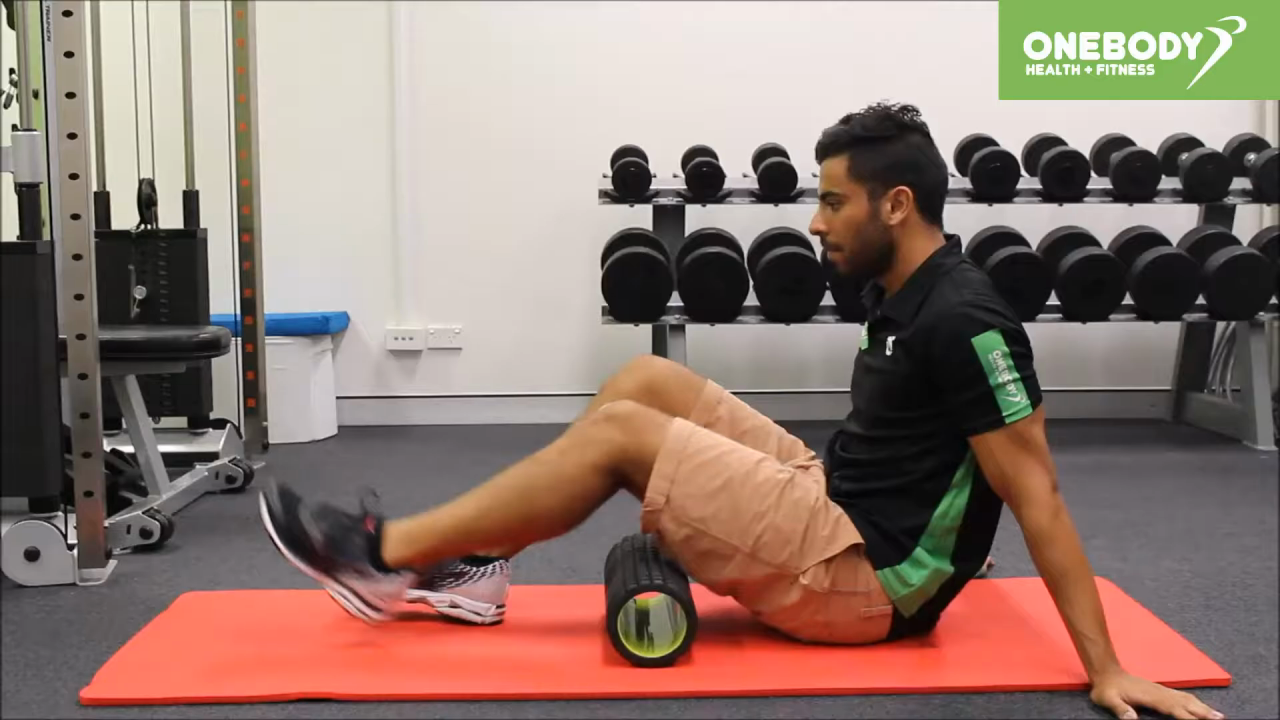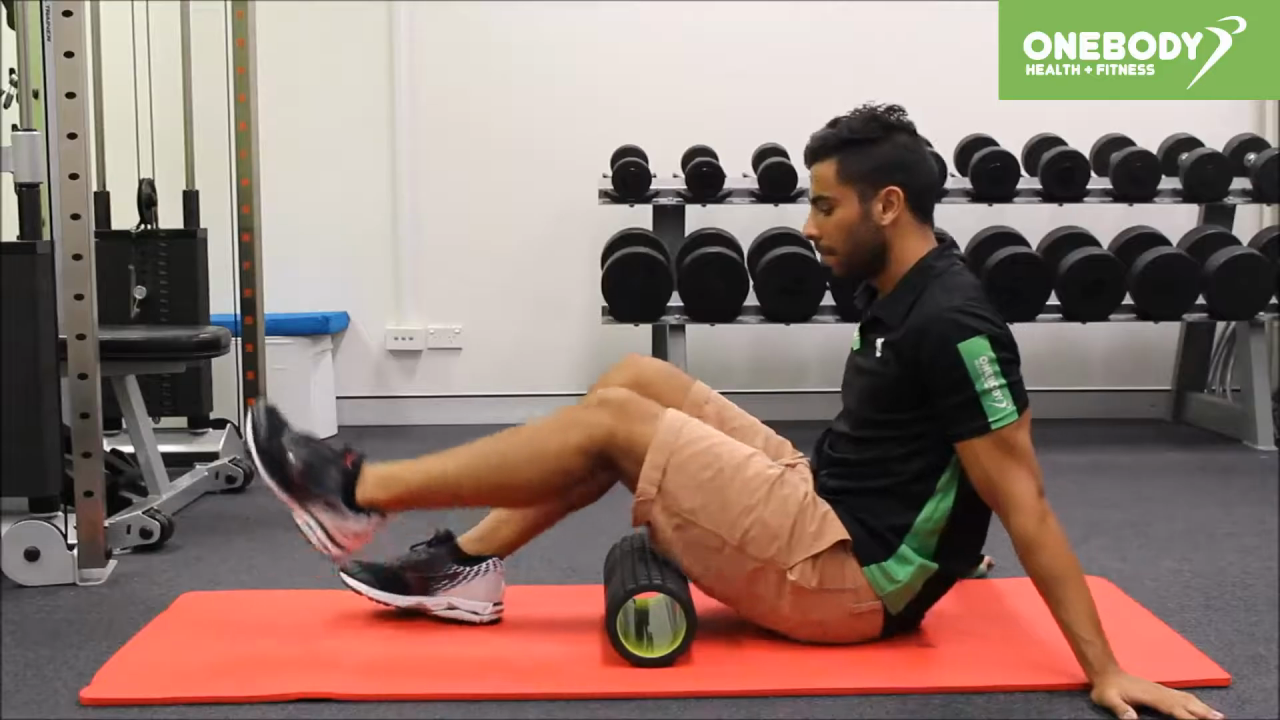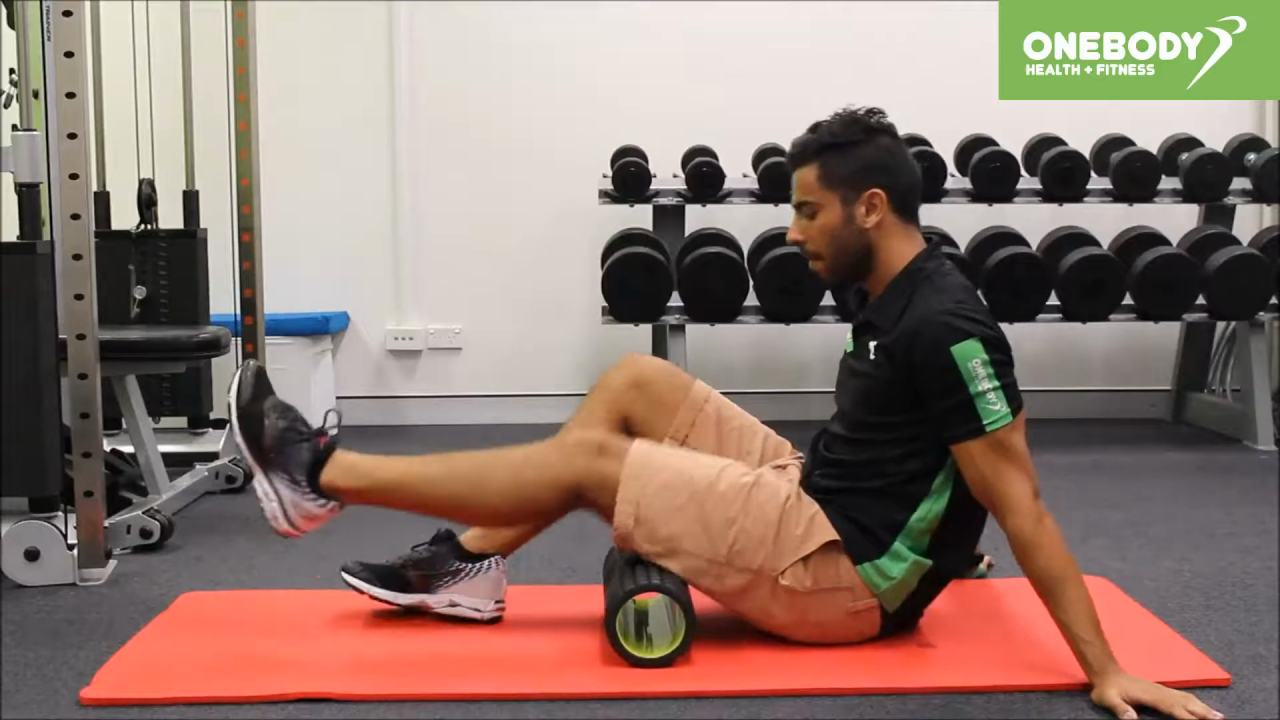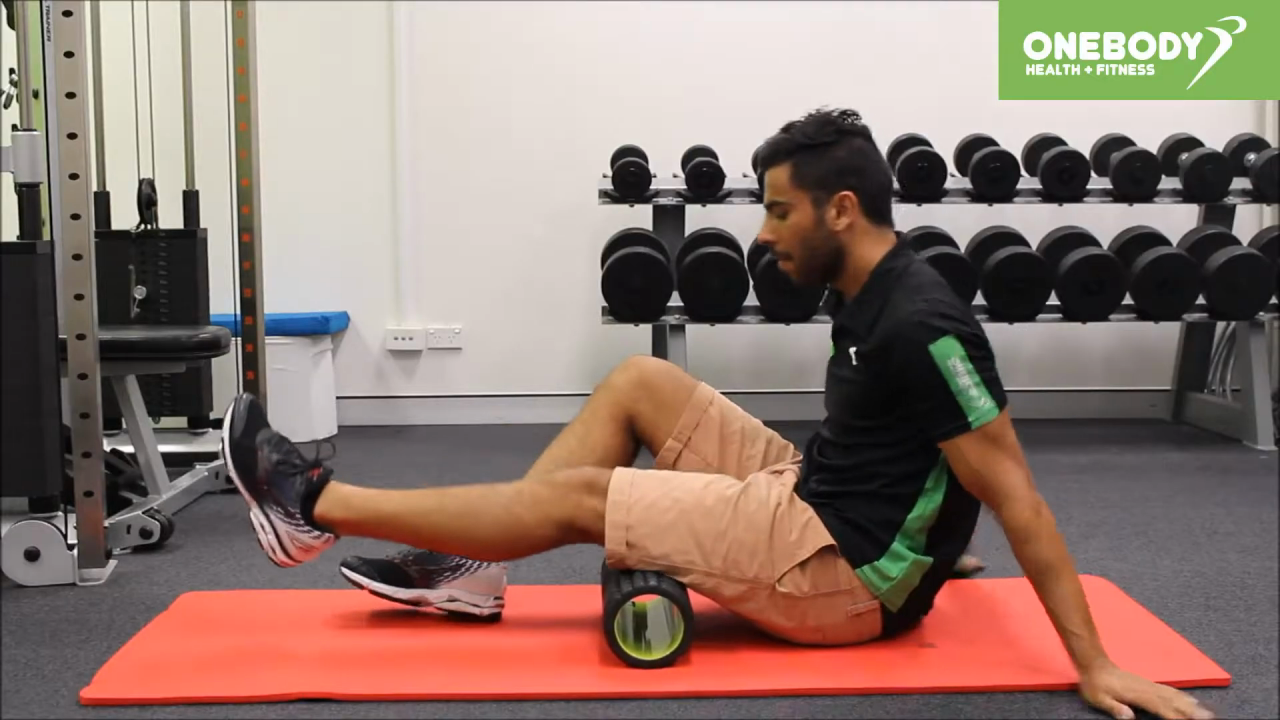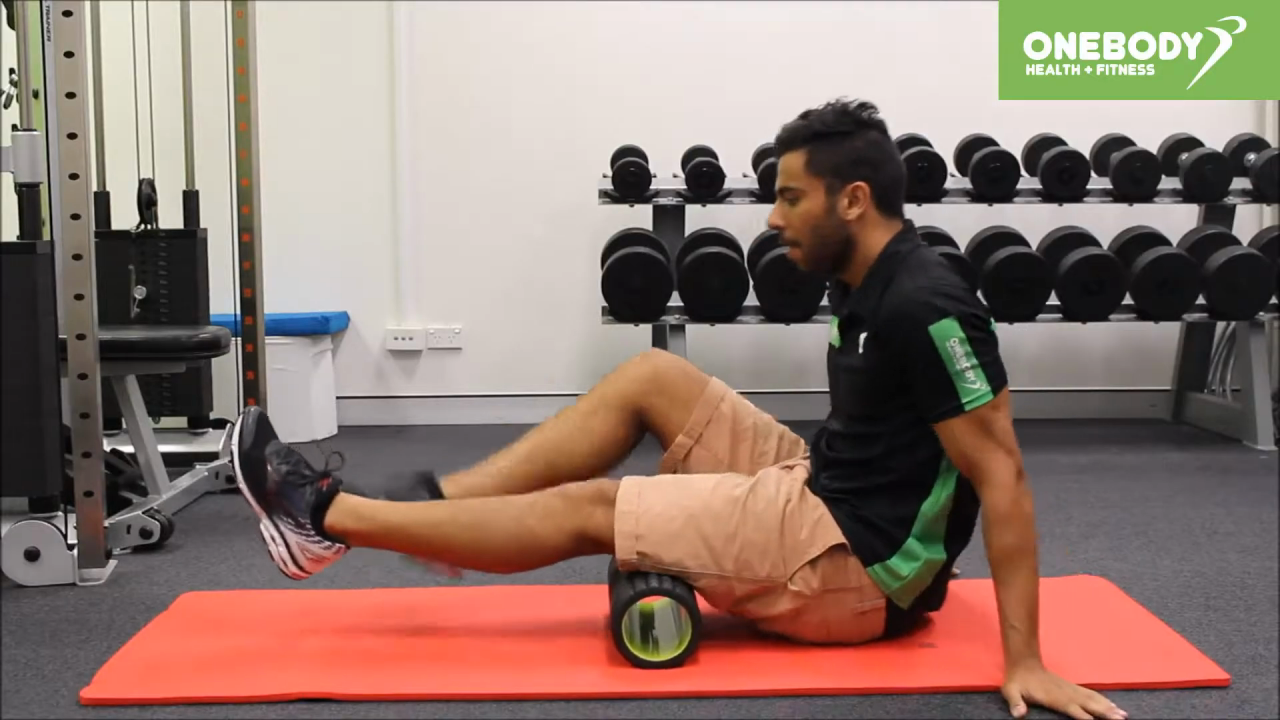
dt=0.2s
person 1, frame 1
left shoulder: (961, 322)
right shoulder: (904, 292)
left elbow: (1037, 496)
right wrist: (941, 542)
left hip: (855, 577)
right hip: (836, 508)
left knee: (620, 430)
right knee: (646, 381)
left ankle: (382, 555)
right ankle: (471, 567)
person 1, frame 2
left shoulder: (949, 324)
right shoulder: (900, 294)
left elbow: (1023, 501)
right wrist: (932, 538)
left hip: (839, 575)
right hip: (824, 508)
left knee: (608, 419)
right knee: (636, 379)
left ankle: (351, 497)
right ankle: (466, 564)
person 1, frame 3
left shoulder: (940, 325)
right shoulder: (892, 293)
left elbow: (1020, 502)
right elbow: (938, 463)
right wrist: (934, 538)
left hip: (837, 571)
right hip: (818, 503)
left knee: (581, 466)
right knee: (637, 383)
left ankle: (320, 473)
right ankle: (467, 565)
person 1, frame 4
left shoulder: (913, 321)
right shoulder: (870, 288)
left elbow: (1014, 490)
right elbow: (933, 455)
right wrist: (935, 534)
left hip: (841, 568)
right hip: (820, 500)
left knee: (583, 498)
right knee: (638, 383)
left ankle: (312, 502)
right ankle: (468, 565)
person 1, frame 5
left shoulder: (923, 307)
right shoulder: (869, 282)
left elbow: (1000, 480)
left hip: (846, 566)
right hip: (818, 494)
left knee: (581, 510)
right knee: (652, 378)
left ankle: (325, 517)
right ankle: (449, 504)
